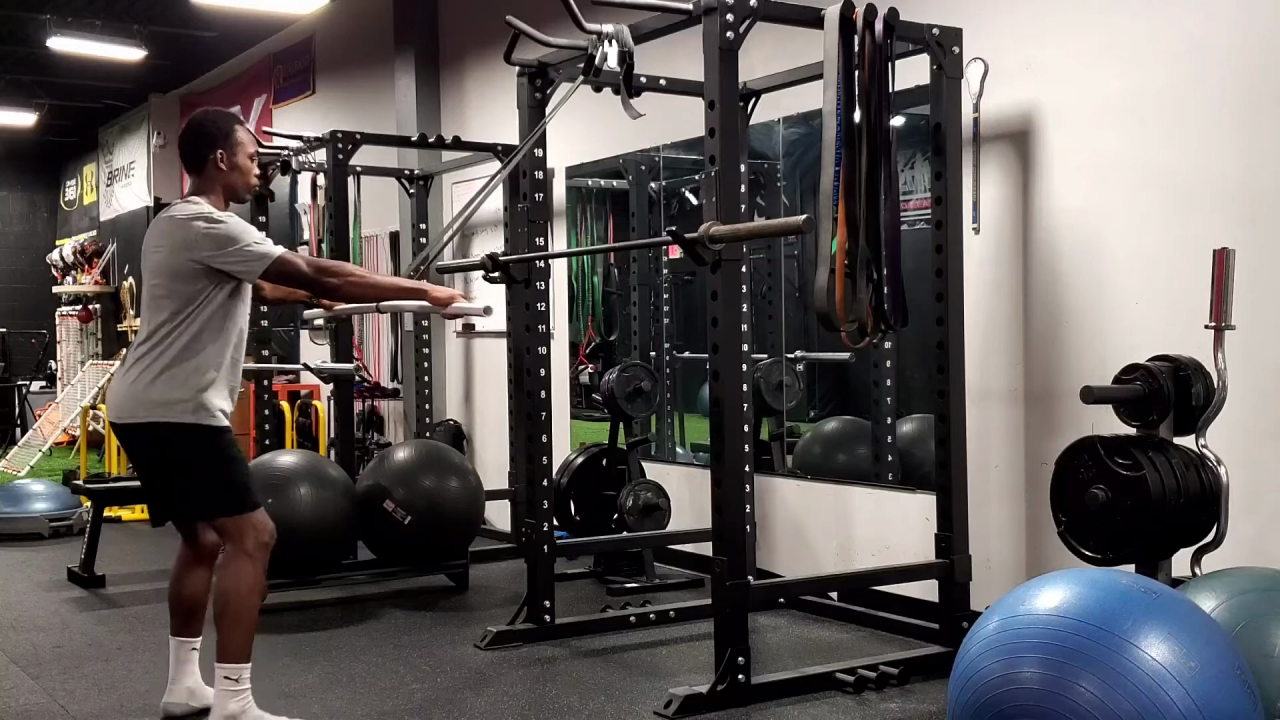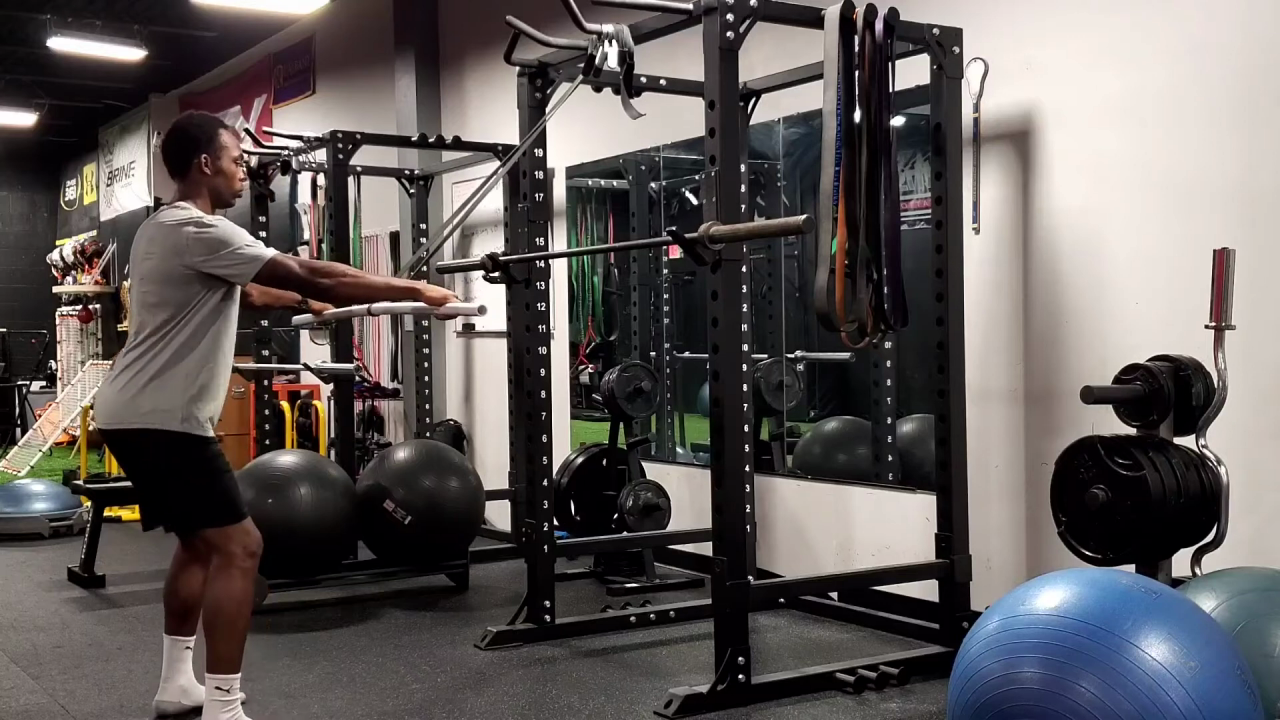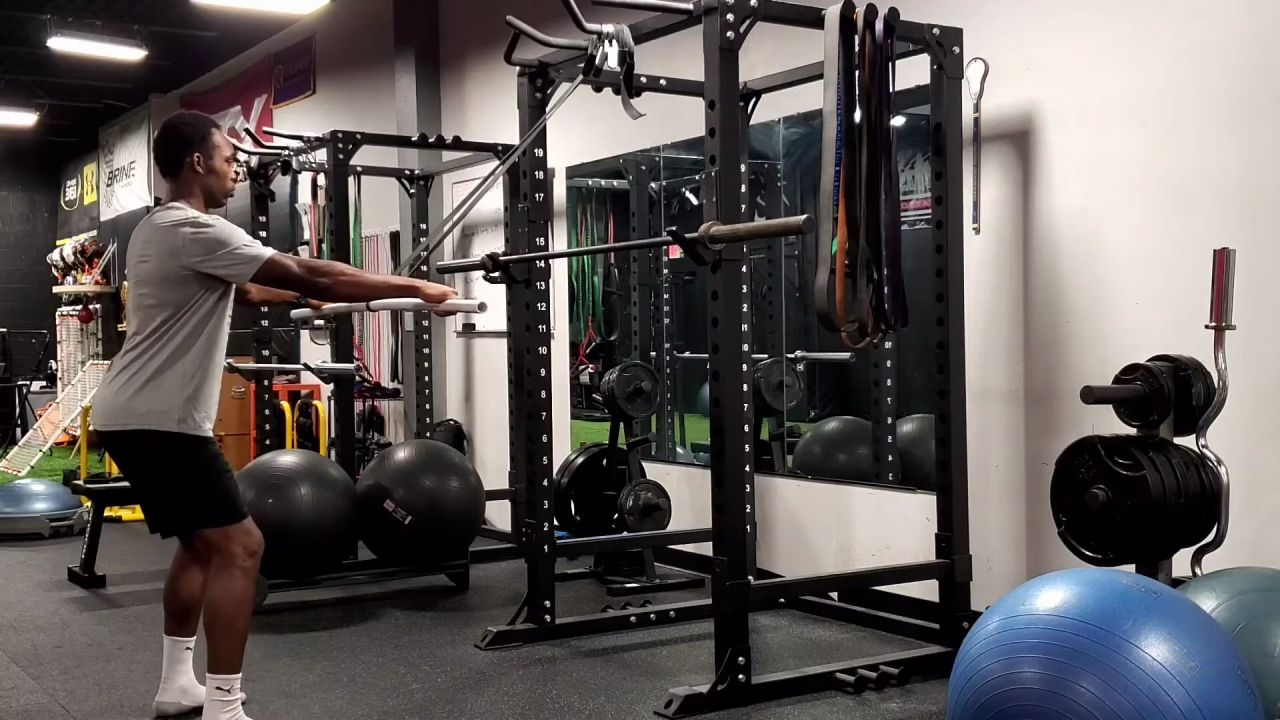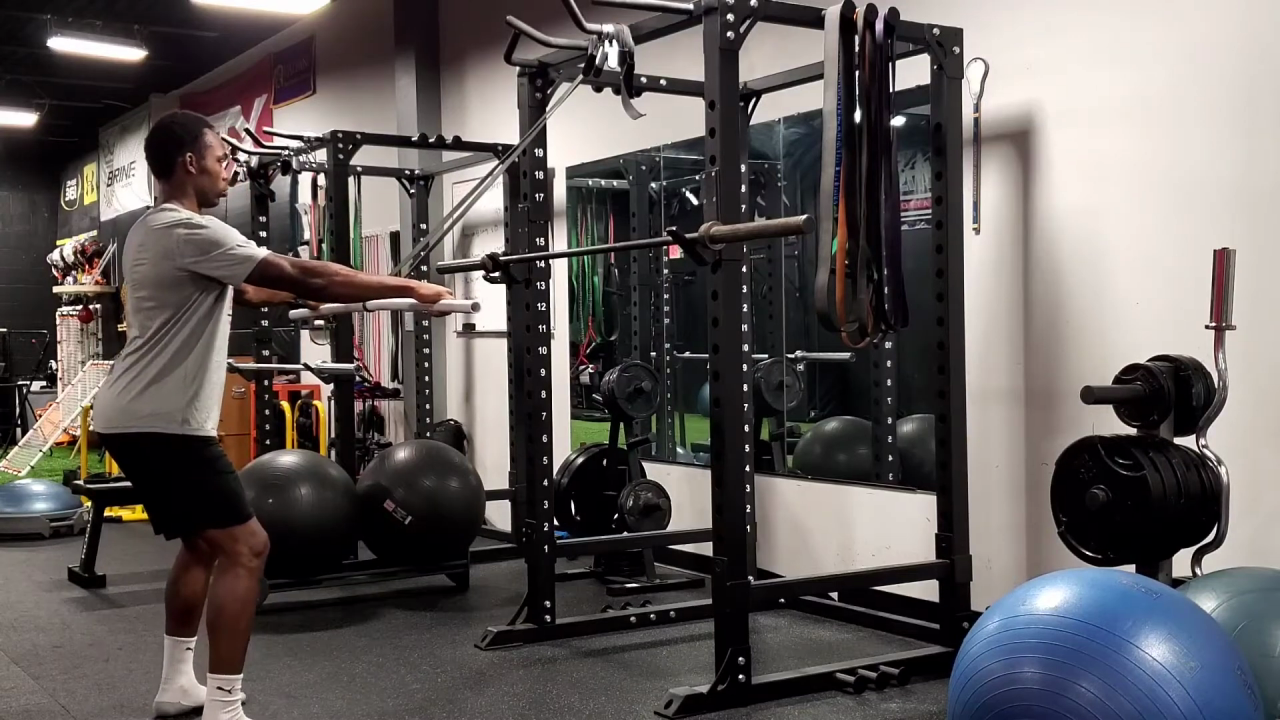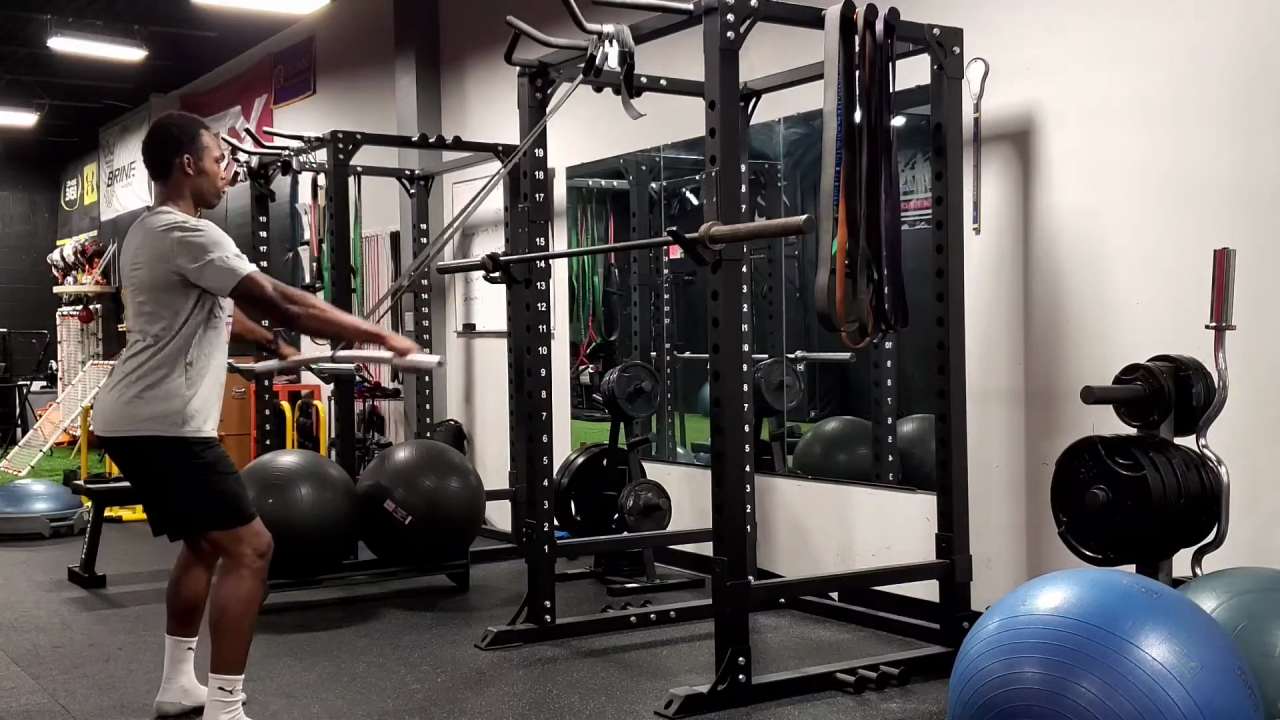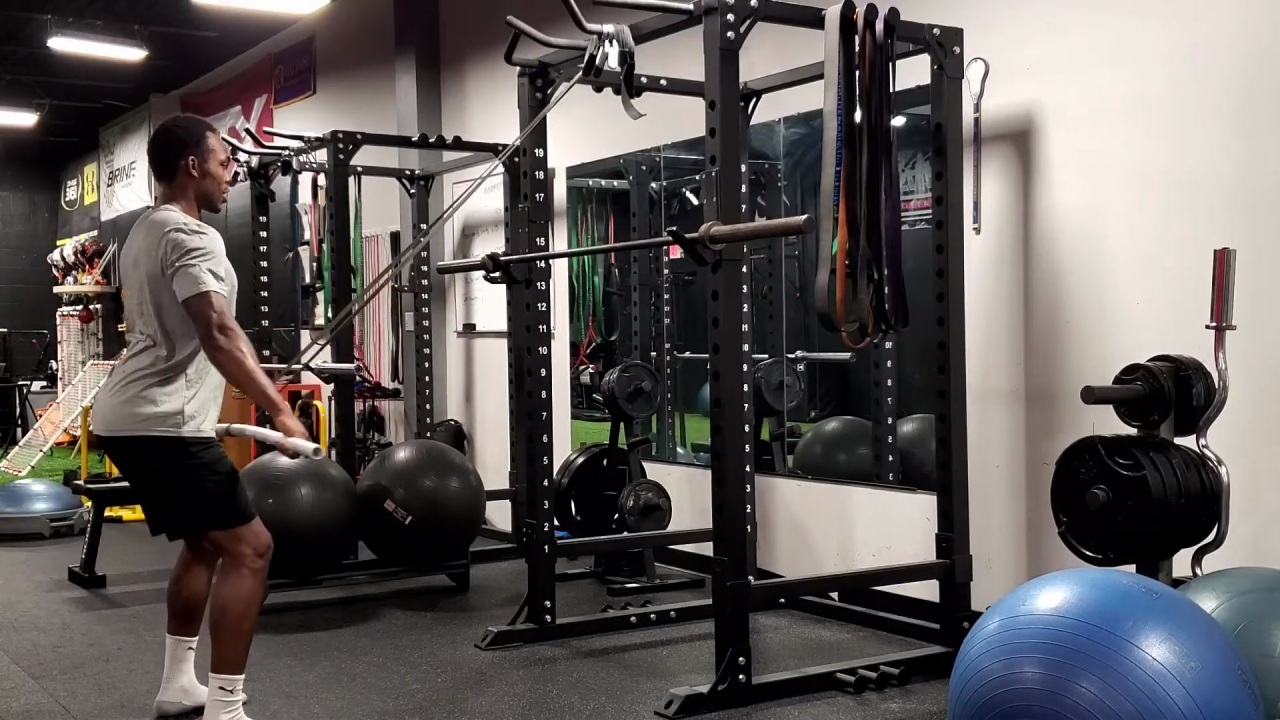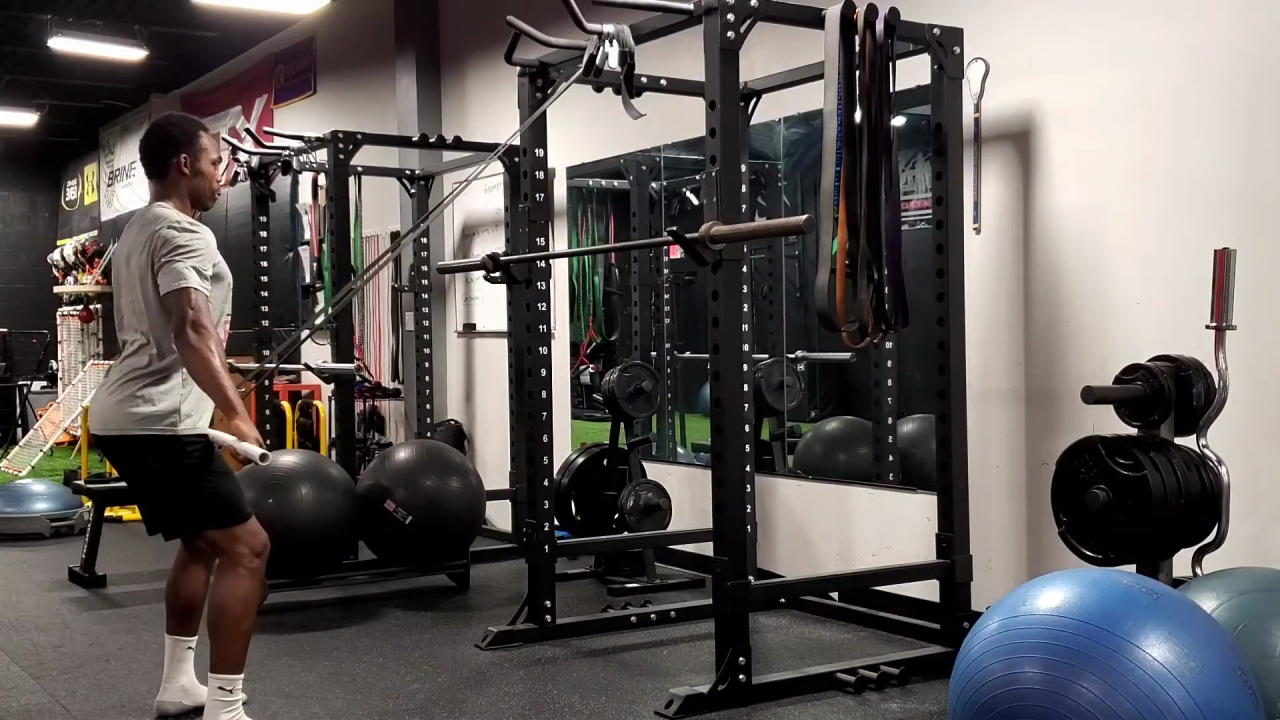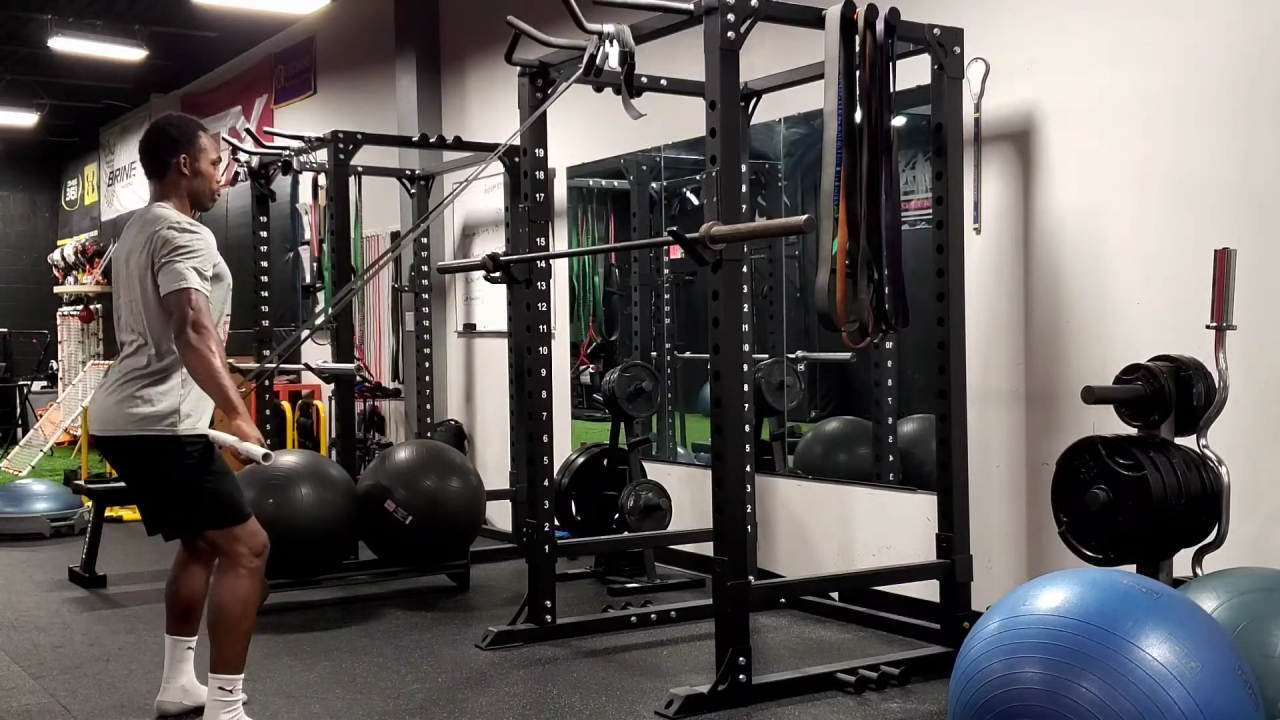
dt=0.5s
person 1, frame 1
left shoulder: (181, 224)
right shoulder: (206, 226)
left elbow: (258, 286)
right elbow: (319, 276)
left wrist: (315, 297)
right wrist: (424, 291)
left hip: (153, 409)
right hip: (172, 411)
left knee: (203, 539)
right knee: (251, 537)
person 1, frame 2
left shoulder: (169, 228)
right shoulder: (199, 231)
left elbow: (245, 291)
right elbow: (313, 276)
left wrist: (302, 304)
right wrist: (417, 290)
left hip: (137, 414)
right hip: (161, 419)
left knee: (201, 541)
right knee: (238, 548)
person 1, frame 3
left shoulder: (163, 229)
right shoulder: (193, 231)
left elbow: (245, 289)
right elbow: (309, 275)
left wrist: (303, 298)
right wrist: (416, 287)
left hip: (136, 416)
right hip: (158, 420)
left knee: (200, 543)
right knee: (238, 548)
person 1, frame 4
left shoulder: (156, 230)
right shoulder: (188, 232)
left elbow: (237, 289)
right elbow: (303, 275)
left wrist: (301, 297)
right wrist: (410, 287)
left hip: (137, 417)
right hip: (161, 422)
left knee: (202, 543)
right knee: (244, 548)
person 1, frame 5
left shoulder: (148, 232)
right shoulder: (185, 235)
right elbow: (282, 301)
left wrist: (269, 340)
right wrist: (379, 335)
left hip: (133, 419)
right hip: (161, 424)
left knee: (204, 543)
right knee: (248, 547)
person 1, frame 6
left shoulder: (146, 232)
right shoulder: (190, 236)
right elbow: (218, 334)
right wrist: (279, 410)
left hip: (129, 415)
right hip: (160, 423)
left knee: (205, 543)
right knee: (248, 548)
person 1, frame 7
left shoulder: (138, 231)
right shoulder: (182, 233)
right elbow: (192, 331)
right wrist: (235, 413)
left hip: (125, 415)
right hip: (157, 421)
left knee: (202, 542)
right knee: (246, 548)
person 1, frame 8
left shoulder: (138, 231)
right shoulder: (182, 234)
right elbow: (193, 330)
right wrist: (237, 414)
left hip: (125, 415)
right hip: (156, 422)
left knee: (202, 542)
right knee: (245, 548)
